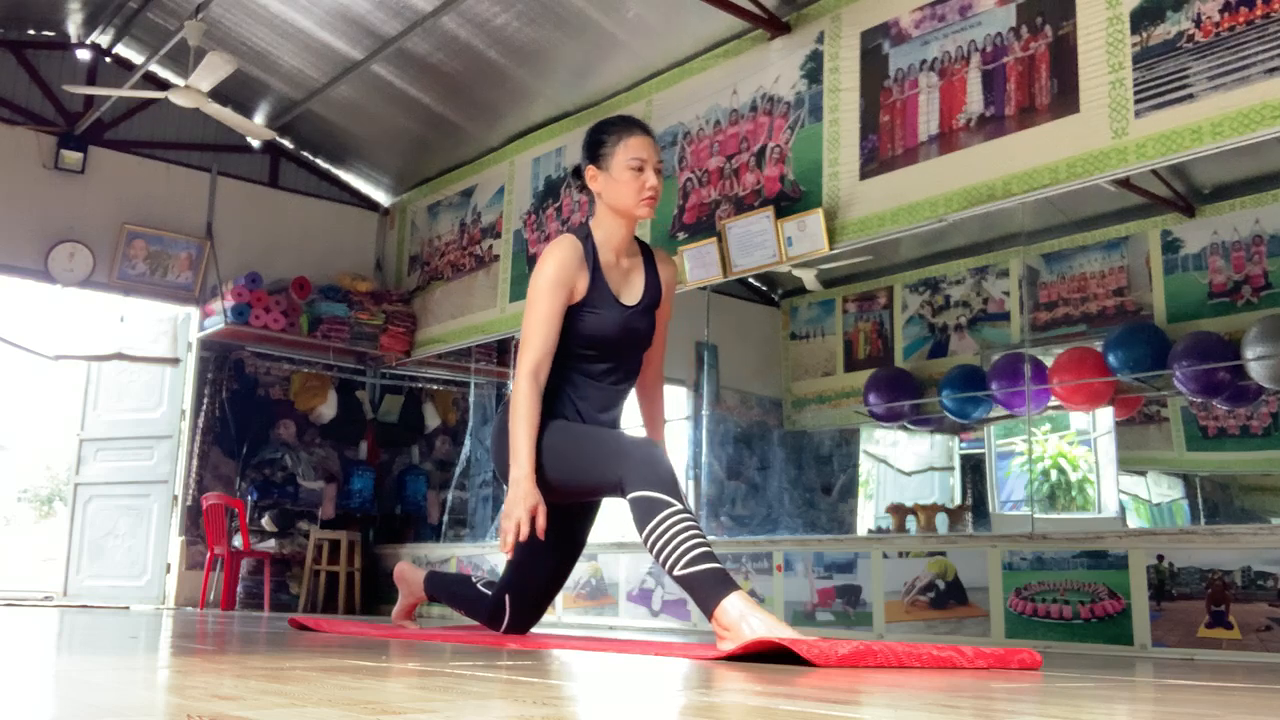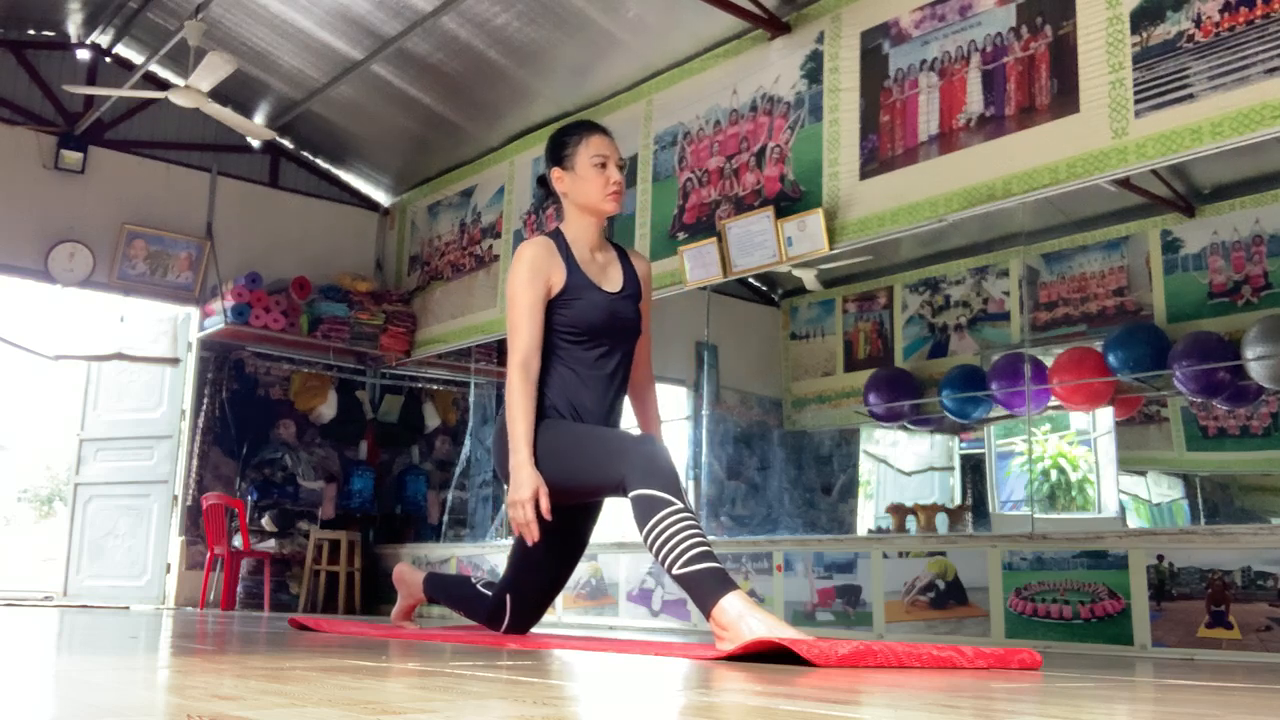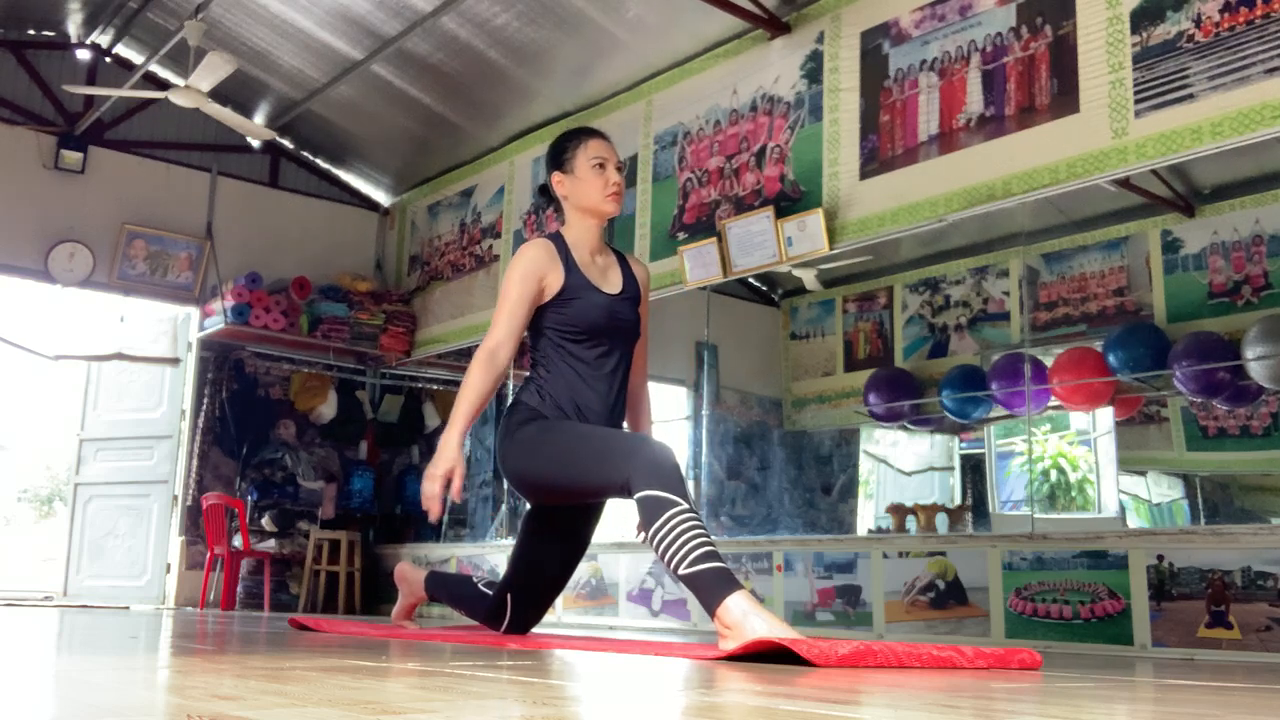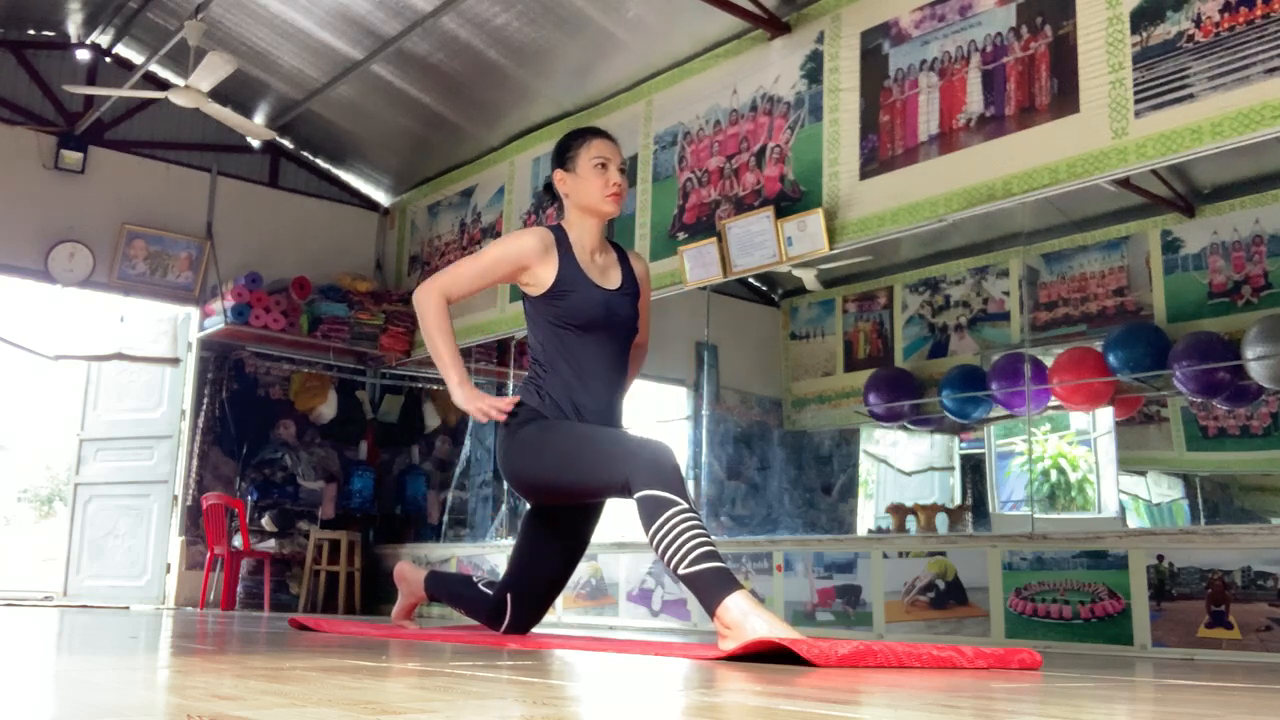
dt=0.7s
person 1, frame 1
left shoulder: (660, 270)
right shoulder: (567, 256)
left elbow: (648, 375)
right elbow: (530, 372)
left wrist: (662, 449)
right wrist: (521, 479)
left hip: (586, 451)
right hip: (536, 439)
left knee: (512, 615)
right knee: (640, 464)
left ankle: (421, 582)
right ankle: (731, 613)
person 1, frame 2
left shoulder: (636, 269)
right shoulder: (539, 255)
left elbow: (639, 373)
right elbow: (523, 365)
left wrist: (657, 486)
right wrist: (522, 465)
left hip: (587, 456)
right hip: (542, 441)
left knee: (511, 615)
right knee: (643, 461)
left ankle: (419, 583)
right ankle: (729, 611)
person 1, frame 3
left shoulder: (634, 273)
right shoulder: (540, 257)
left elbow: (634, 378)
right elbow: (494, 351)
left wrist: (651, 488)
right wrist: (451, 442)
left hip: (587, 461)
right hip: (535, 439)
left knee: (513, 616)
right knee: (654, 461)
left ankle: (422, 581)
right ankle: (733, 610)
person 1, frame 4
left shoulder: (634, 269)
right shoulder: (536, 247)
right elbow: (429, 294)
right wrist: (462, 388)
left hip: (588, 452)
right hip: (535, 438)
left knee: (511, 616)
right knee: (651, 461)
left ankle: (421, 580)
right ankle: (733, 611)
